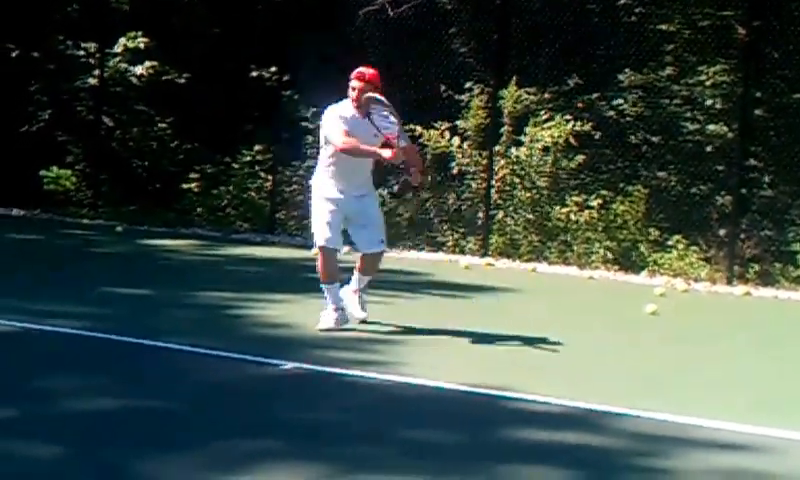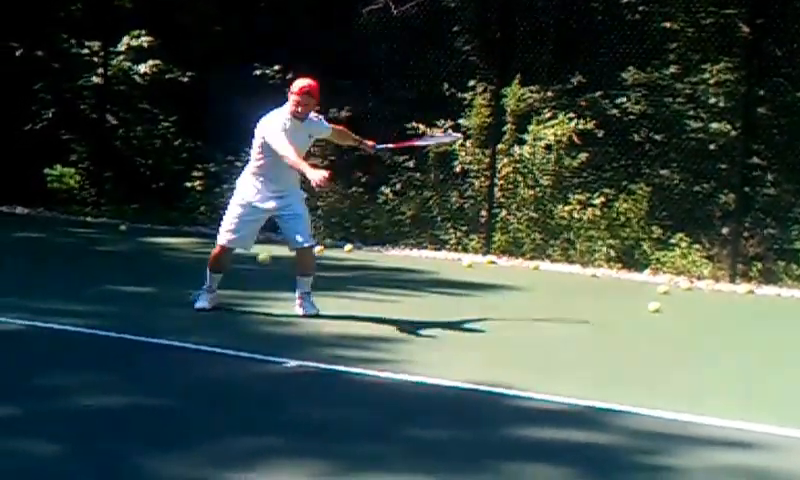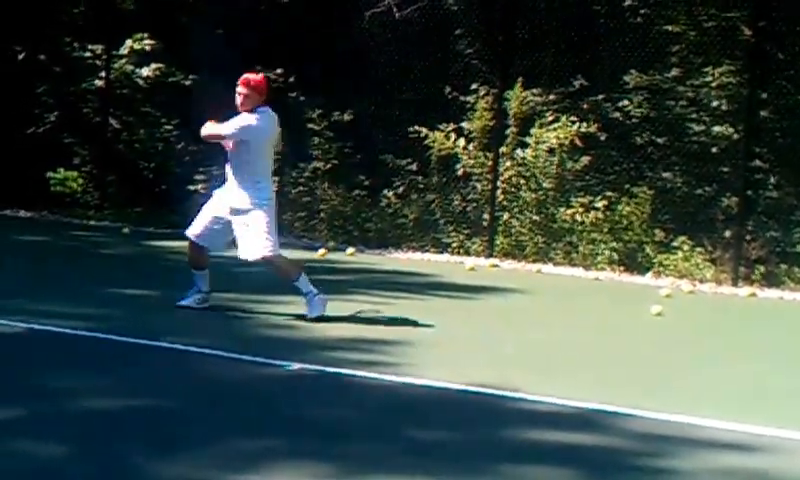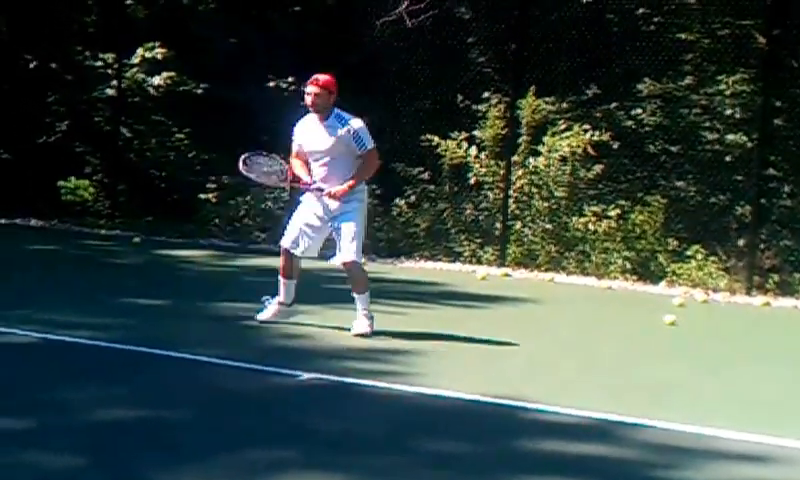
dt=0.5s
person 1, frame 1
right shoulder: (335, 114)
left elbow: (407, 149)
right elbow: (343, 144)
left wrist: (416, 171)
right wrist: (380, 153)
left hip: (362, 194)
right hip: (328, 191)
left knee: (375, 252)
right knee: (327, 247)
left ankle: (355, 292)
right ankle: (334, 307)
person 1, frame 2
left shoulder: (312, 122)
right shoulder: (273, 122)
left elbow: (334, 132)
right elbow: (285, 152)
left wrist: (360, 142)
right wrist: (309, 171)
left hip: (288, 195)
right hip: (253, 192)
left knee: (305, 247)
right knee: (225, 246)
left ankle: (304, 298)
right ankle: (209, 291)
person 1, frame 3
left shoulder: (248, 123)
right shoulder: (268, 117)
left elbow: (207, 131)
right elbow: (275, 144)
left wrist: (212, 127)
left hip: (253, 199)
right hip: (231, 193)
left knee: (266, 254)
right knee: (197, 240)
left ankle: (313, 295)
right ankle: (202, 291)
person 1, frame 4
left shoulder: (352, 126)
right shoulder: (302, 126)
left elbow: (372, 160)
right elbow: (296, 158)
left wrist: (349, 186)
right wrist: (304, 175)
left hip: (349, 201)
right hip: (316, 200)
left knee: (349, 260)
right knee: (289, 249)
left ankle: (364, 314)
right ankle: (283, 302)
